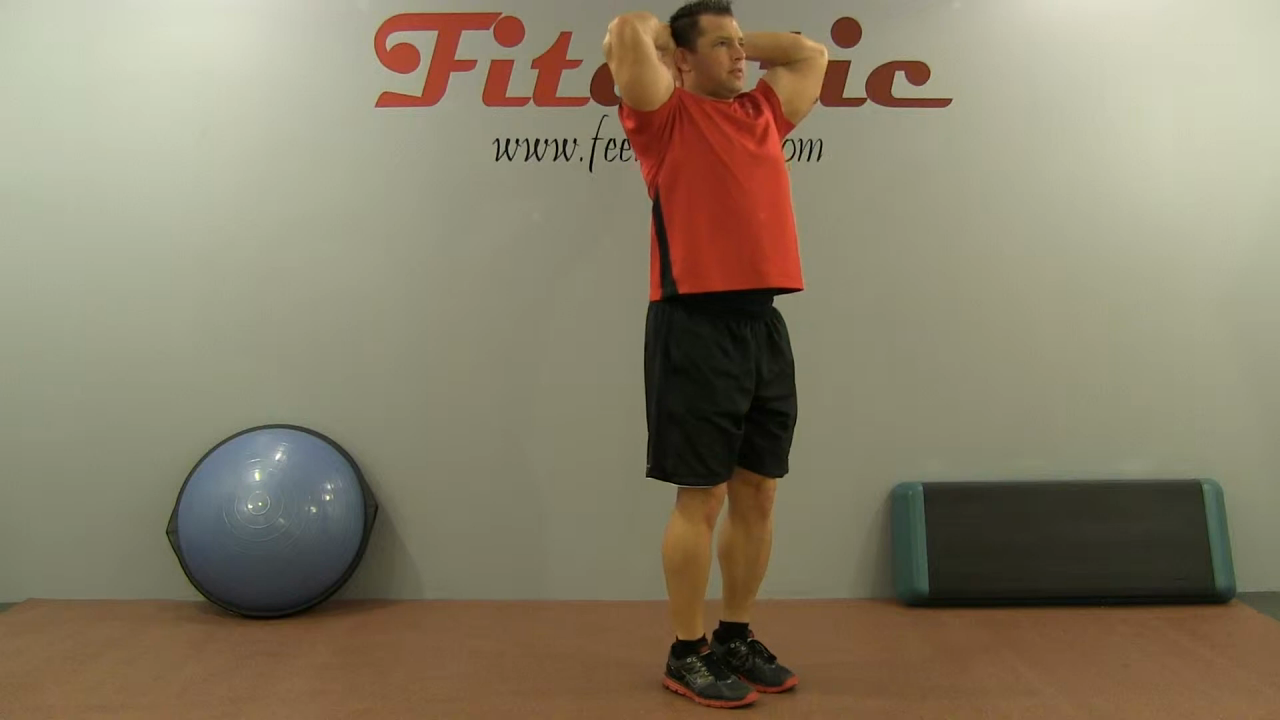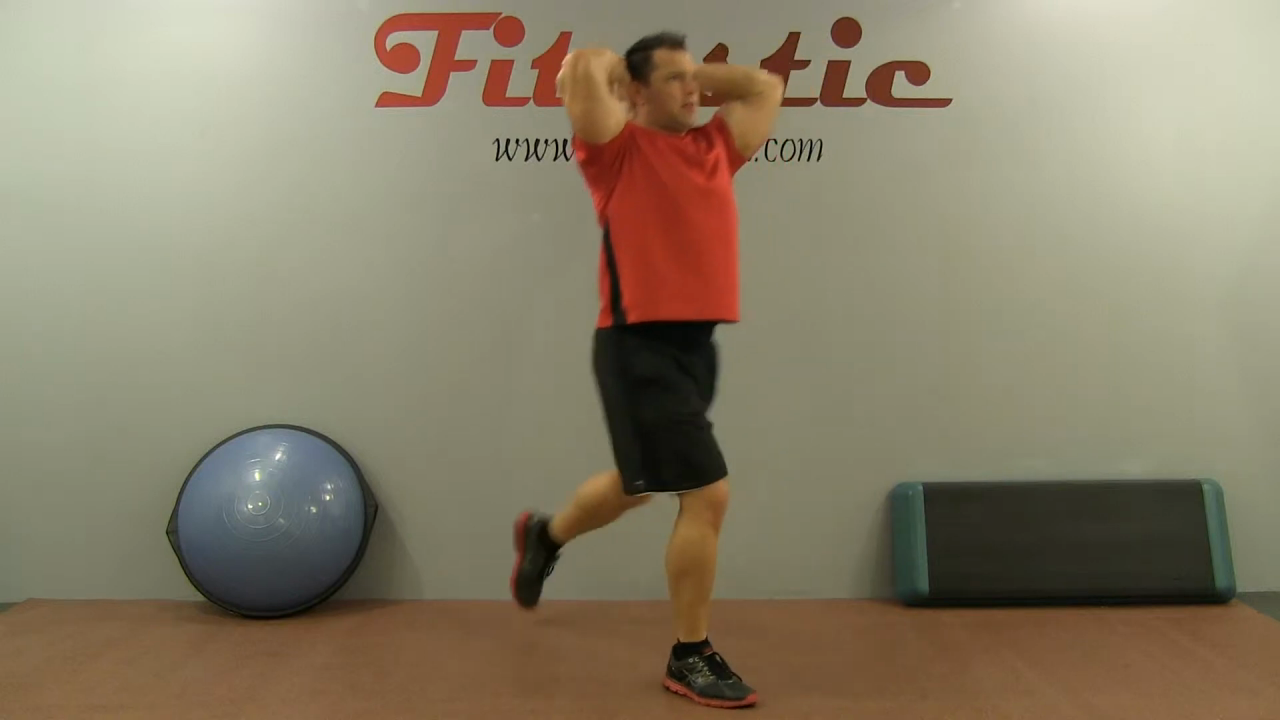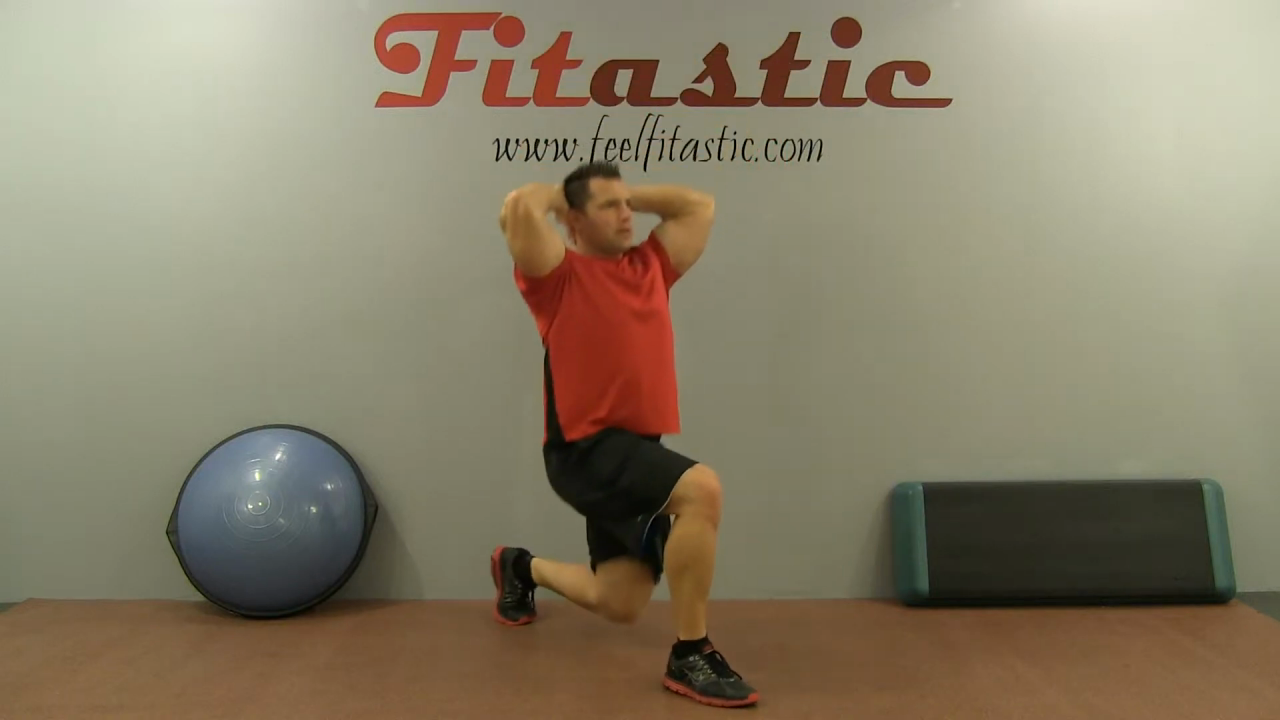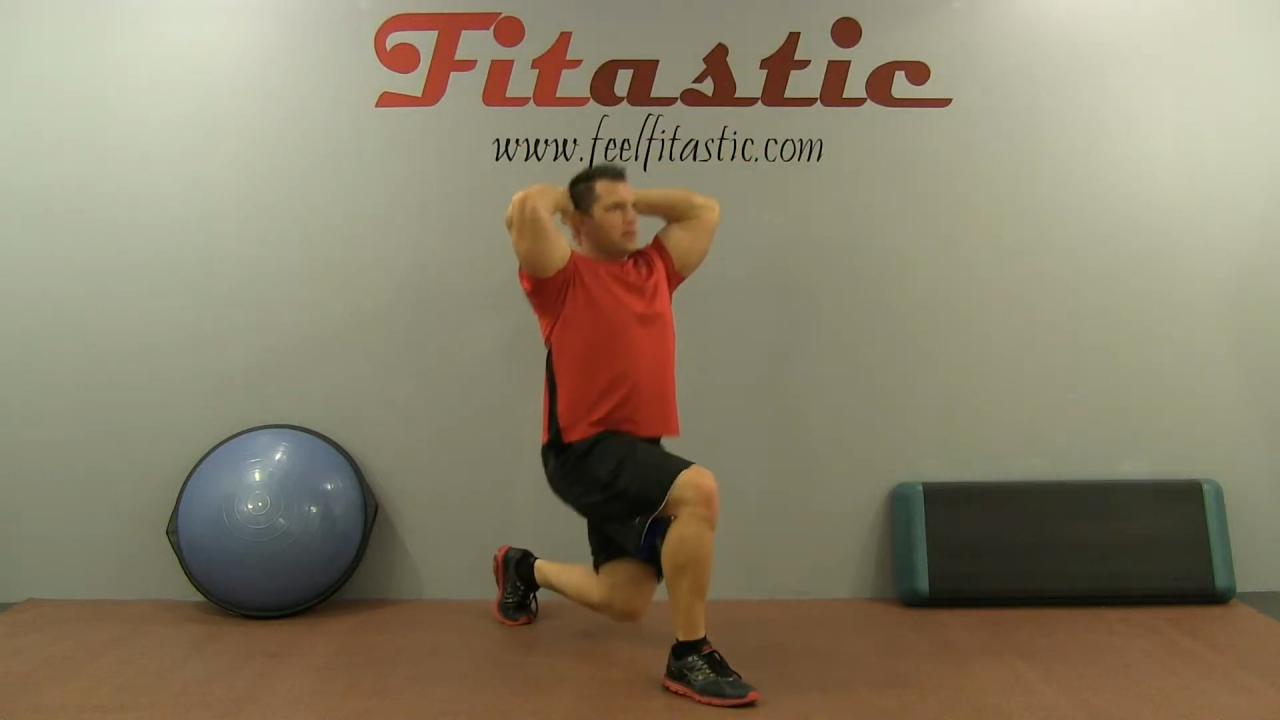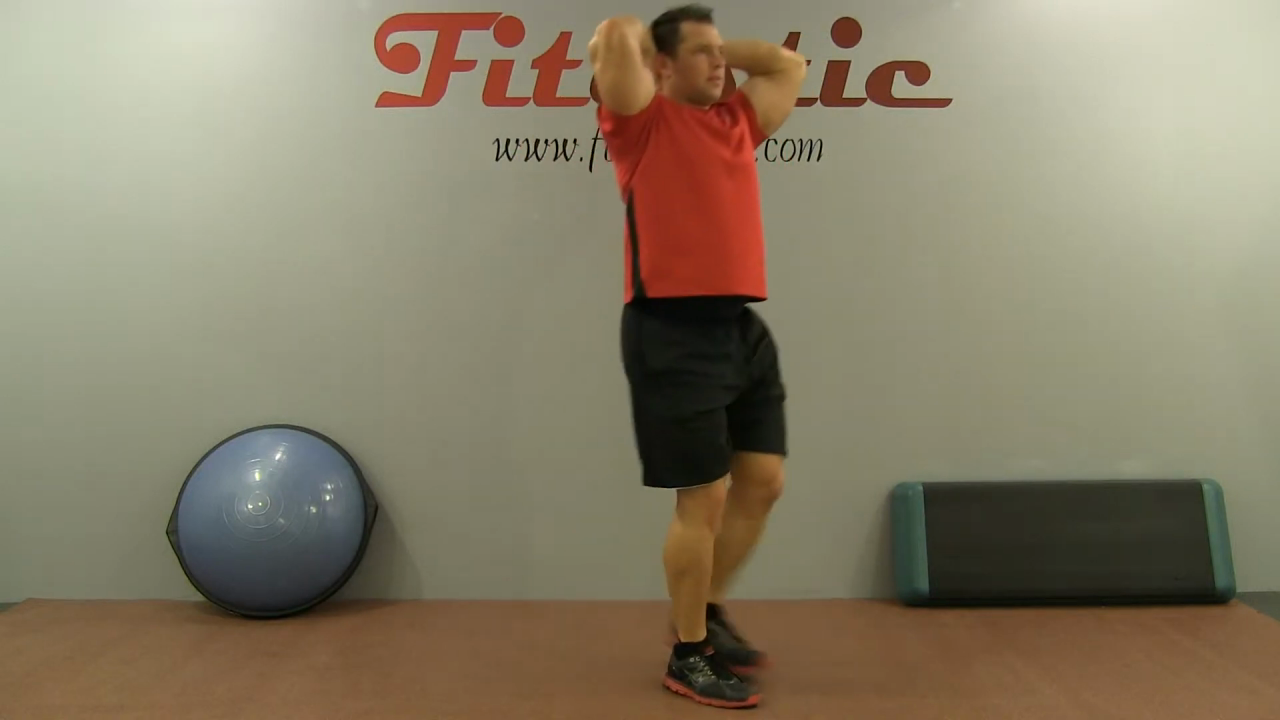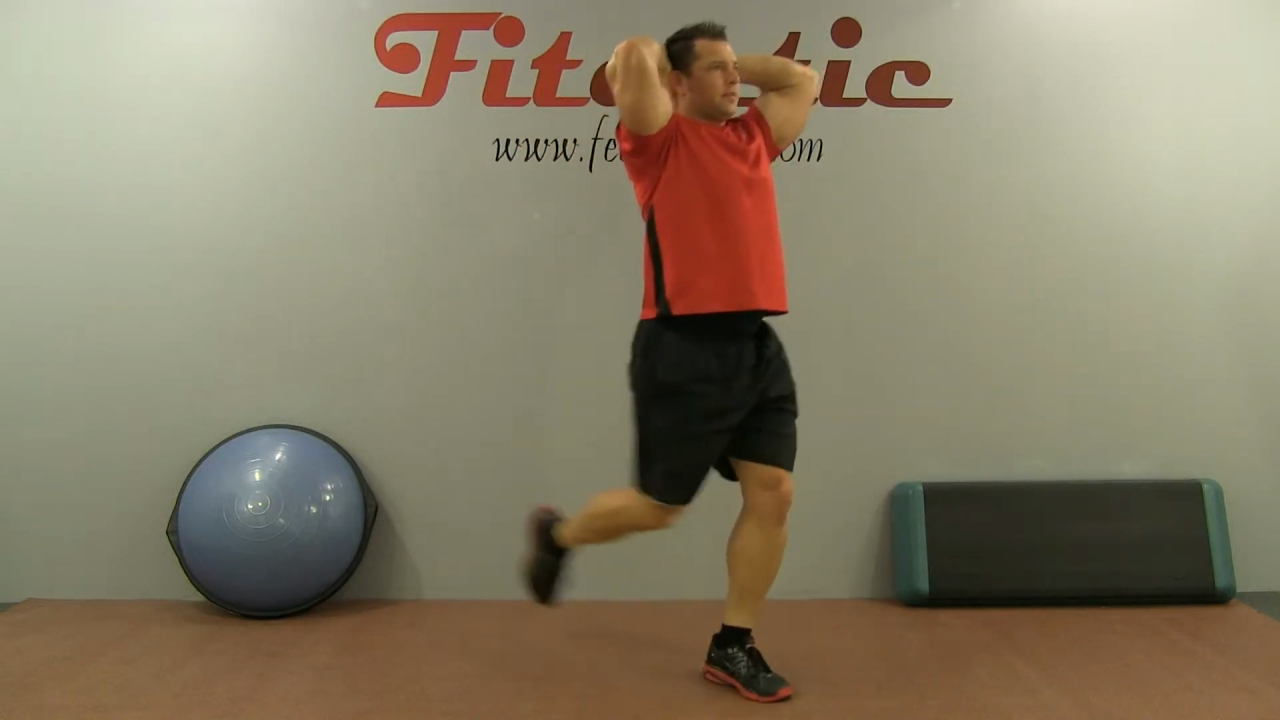
dt=0.7s
person 1, frame 1
left shoulder: (763, 113)
right shoulder: (666, 116)
left hip: (763, 323)
right hip: (695, 326)
left knee: (757, 496)
right knee: (702, 498)
left ankle: (735, 641)
right ankle: (687, 655)
person 1, frame 2
left shoulder: (714, 147)
right shoulder: (618, 150)
left elbow: (766, 87)
right elbow: (578, 71)
left wrist: (696, 71)
right wrist: (616, 65)
left hip: (696, 343)
right hip: (641, 346)
left knee: (634, 483)
right knee: (707, 496)
left ankle: (545, 535)
right ankle: (689, 655)
person 1, frame 3
left shoulder: (651, 265)
right shoulder: (559, 275)
left elbow: (700, 205)
right elbow: (518, 209)
left wrist: (627, 193)
right wrist: (559, 193)
left hip: (638, 446)
right hip: (585, 448)
left knee: (619, 601)
right knee: (702, 490)
left ankle: (521, 568)
right ankle: (690, 656)
person 1, frame 4
left shoulder: (654, 268)
right shoulder: (563, 277)
left elbow: (705, 210)
right elbow: (525, 209)
left wrist: (634, 196)
right wrist: (564, 196)
left hip: (640, 448)
right hip: (584, 451)
left knee: (624, 602)
right knee: (698, 491)
left ankle: (524, 569)
right ankle: (689, 655)
person 1, frame 5
left shoulder: (738, 121)
right shoulder: (643, 122)
left elbow: (790, 66)
left hip: (742, 325)
right hip: (671, 330)
left knee: (763, 482)
right knee: (704, 499)
left ankle: (710, 613)
right ankle: (688, 656)
person 1, frame 6
left shoulder: (753, 136)
right shoulder: (660, 139)
left elbow: (802, 79)
right elbow: (631, 59)
left wrist: (734, 65)
right wrist: (658, 57)
left hip: (754, 340)
right hip: (682, 344)
left knee: (773, 498)
right knee: (659, 505)
left ankle: (733, 645)
right ankle: (556, 535)
